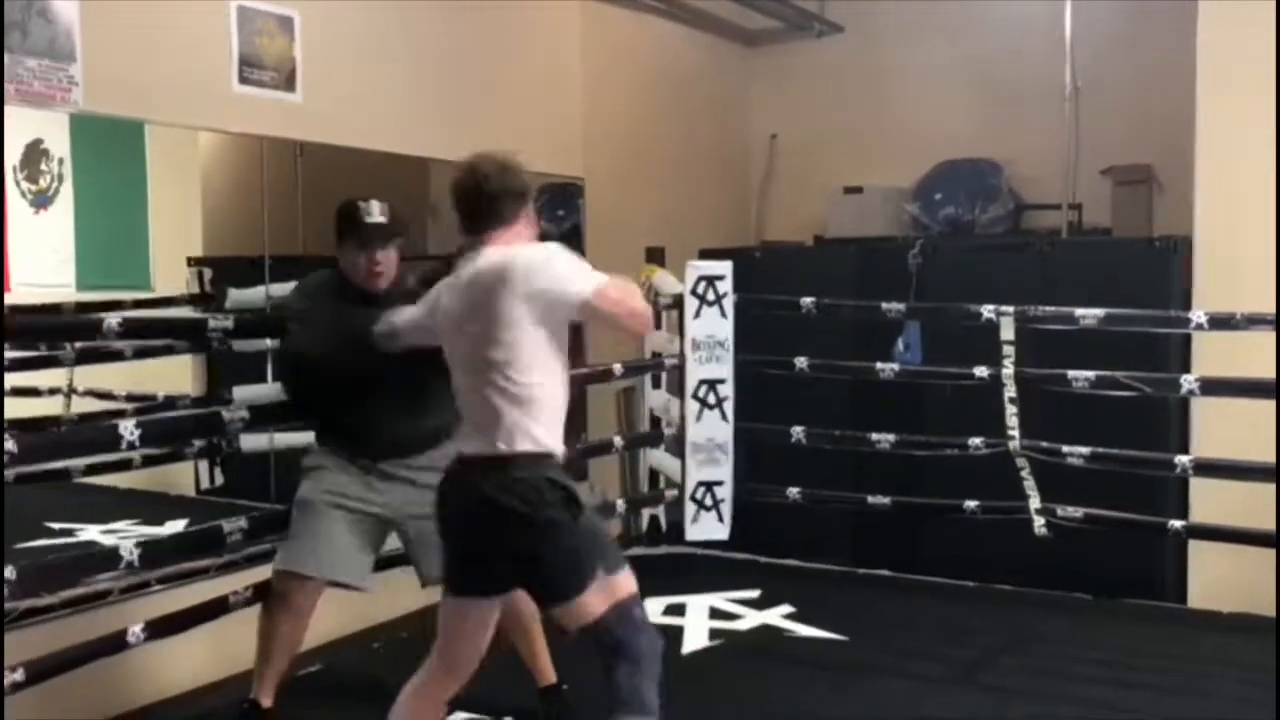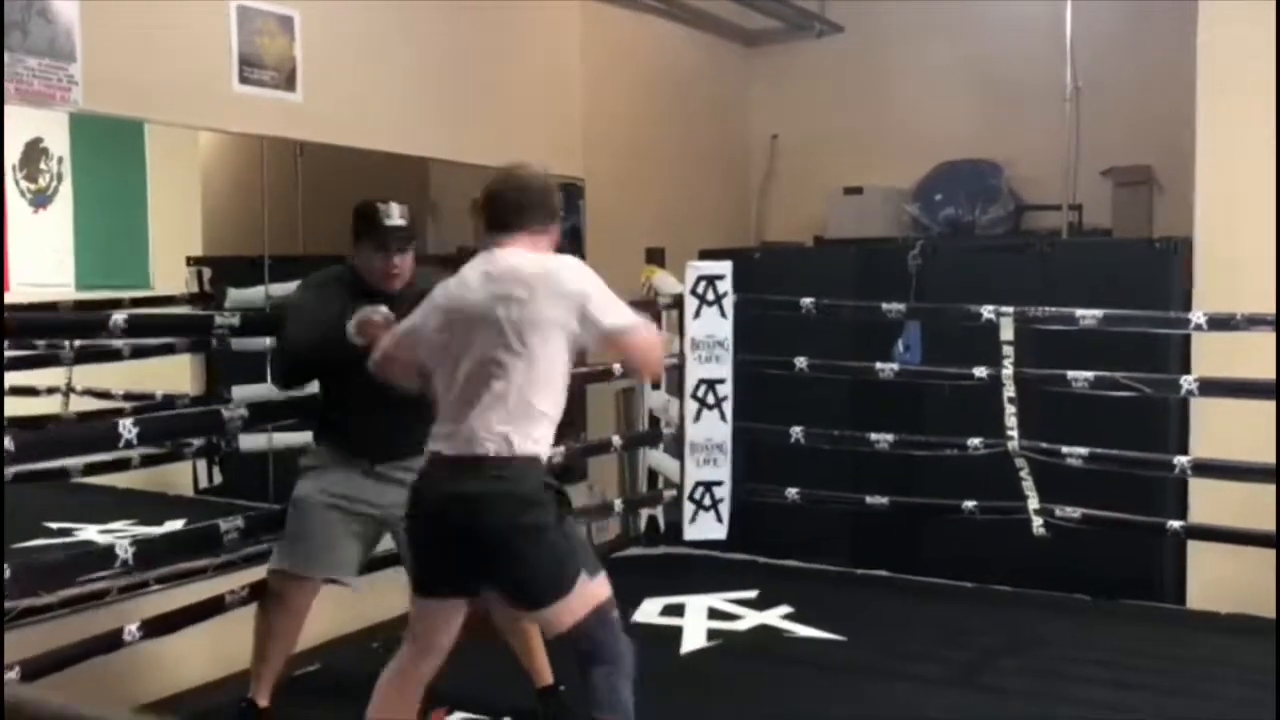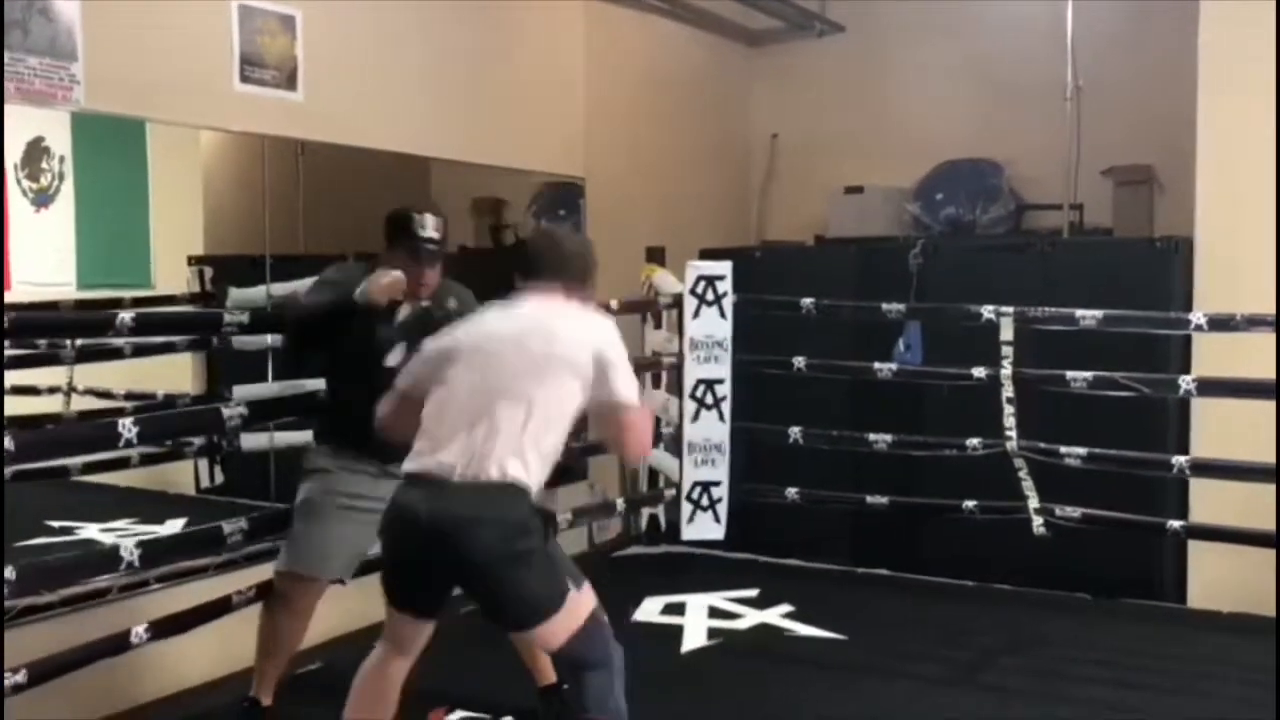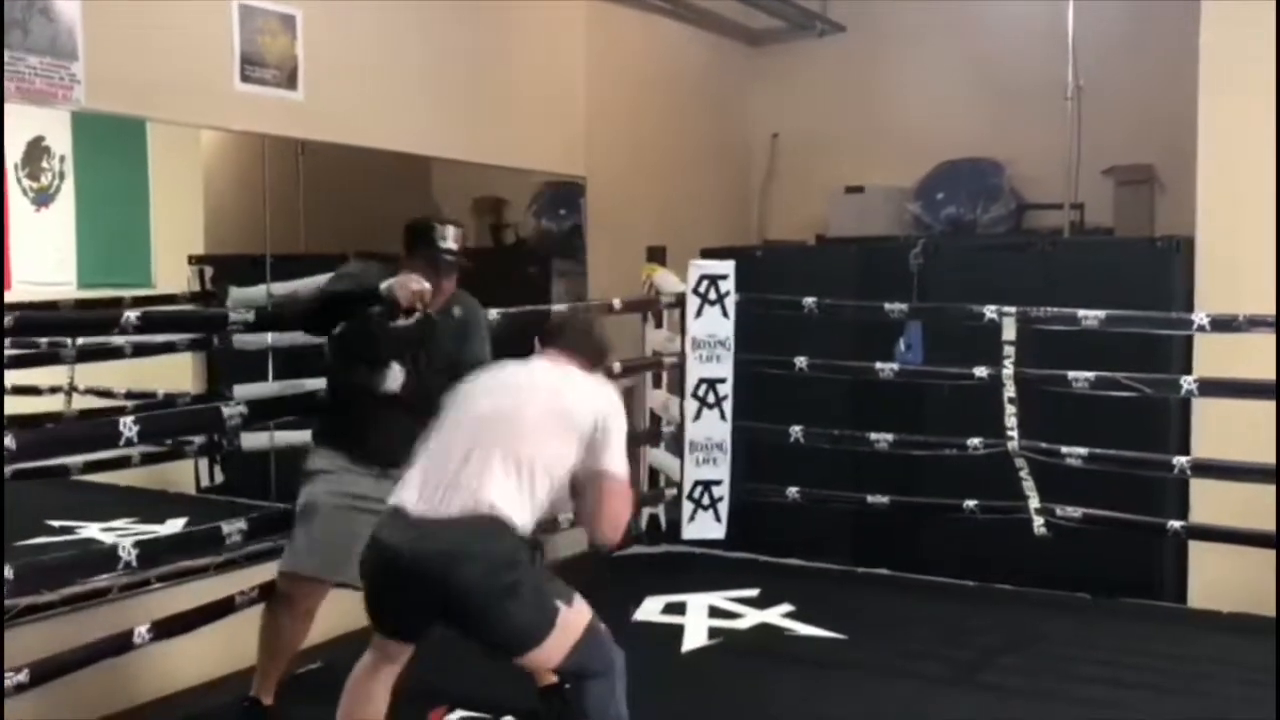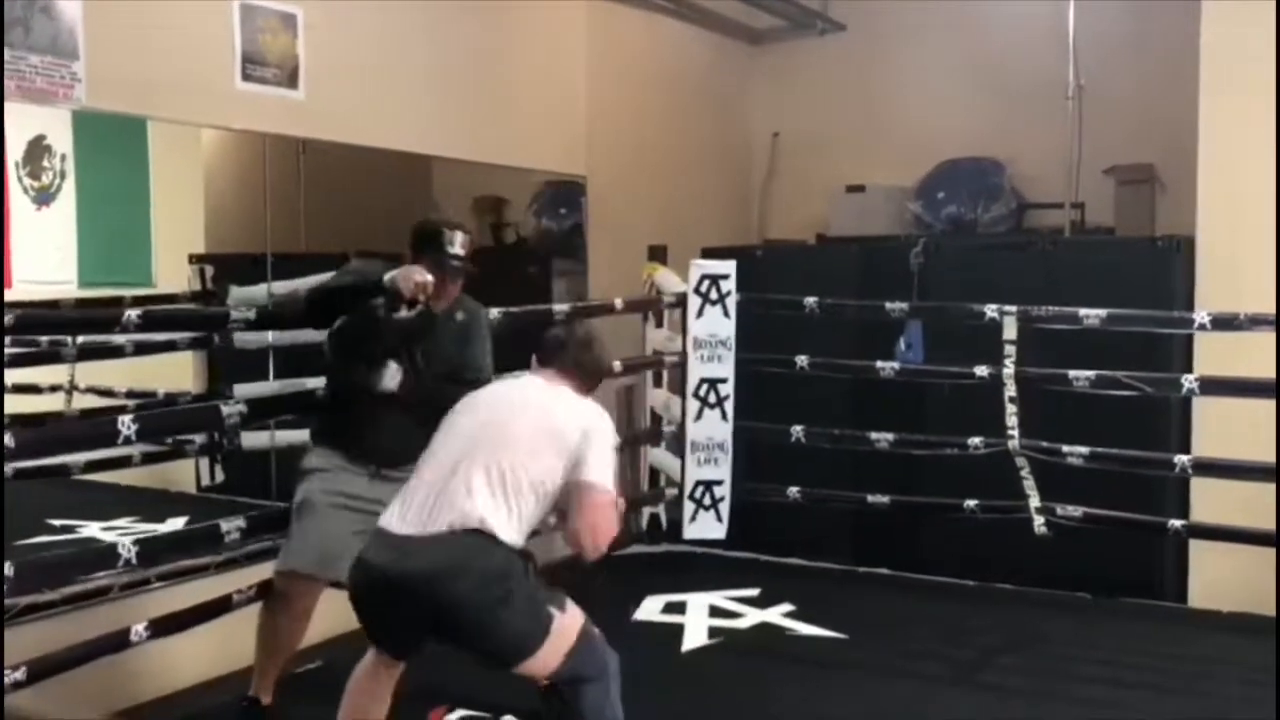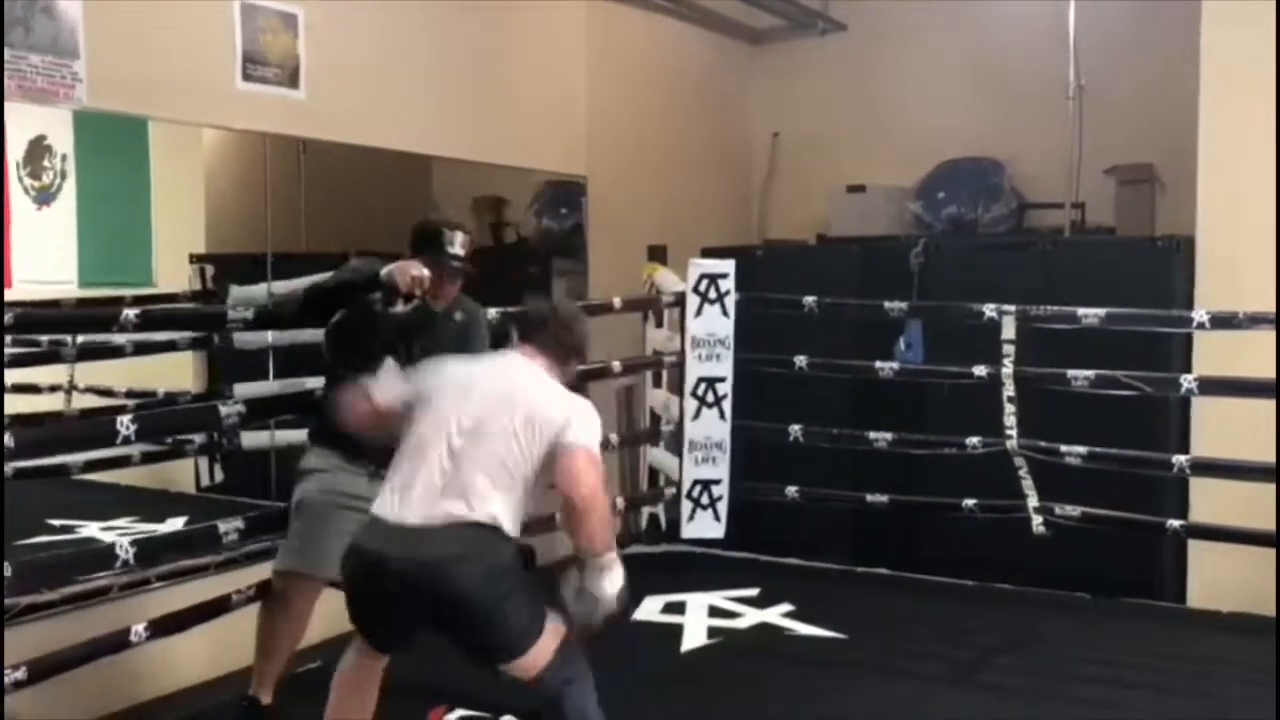
dt=0.1s
person 1, frame 1
left shoulder: (430, 293)
right shoulder: (315, 296)
right elbow: (298, 376)
right wrist: (370, 341)
left hip: (433, 462)
right hip: (346, 464)
right knee: (292, 584)
person 1, frame 2
right shoulder: (323, 294)
right elbow: (287, 371)
right wrist: (347, 337)
left hip: (430, 464)
right hip: (342, 466)
right knee: (290, 582)
person 1, frame 3
left shoulder: (458, 302)
right shoulder: (346, 282)
right elbow: (298, 329)
right wrist: (361, 299)
right hip: (349, 463)
right knee: (296, 583)
person 1, frame 4
left shoulder: (467, 315)
right shoulder: (366, 283)
right elbow: (313, 316)
left wrist: (415, 366)
right wrist: (384, 291)
right hip: (349, 466)
right knee: (299, 585)
person 1, frame 5
left shoulder: (468, 319)
right shoulder: (368, 282)
left elbow: (471, 400)
right elbow: (317, 304)
left wrist: (409, 387)
right wrist: (387, 282)
right hip: (345, 464)
right knee: (295, 584)
person 1, frame 6
left shoulder: (468, 319)
right shoulder: (362, 287)
right elbow: (311, 305)
right wrist: (379, 277)
right hip: (343, 460)
right knee: (295, 582)
person 2, frame 1
left shoulder: (448, 295)
right shoulder: (527, 266)
left elbow: (396, 330)
right elbow: (635, 315)
left wrist: (388, 326)
left hip: (469, 492)
right hip: (525, 488)
left knee: (449, 661)
right knee: (631, 643)
person 2, frame 2
left shoulder: (449, 293)
right shoulder: (560, 275)
left elbow: (385, 364)
right elbow: (650, 356)
left hip: (438, 488)
right hip: (507, 489)
left knee: (422, 650)
right knee: (604, 650)
person 2, frame 3
left shoulder: (461, 332)
right shoulder: (590, 330)
left elbow: (390, 421)
right elbow: (635, 446)
right wrist: (591, 390)
left hip: (413, 512)
right hip: (493, 517)
left knee: (395, 646)
right knee: (595, 656)
person 2, frame 4
left shoulder: (481, 381)
right shoulder: (599, 397)
right elbow: (610, 526)
right wrist: (587, 480)
left hip: (394, 546)
right hip: (479, 556)
left knee: (383, 655)
right knee: (599, 663)
person 2, frame 5
left shoulder: (480, 398)
right shoulder: (587, 416)
right elbow: (591, 539)
right wrist: (569, 499)
left hip: (383, 563)
right hip: (469, 569)
left knee: (382, 661)
right knee: (592, 667)
person 2, frame 6
left shoulder: (441, 372)
right shoulder: (569, 407)
left elbow: (355, 414)
right elbow: (583, 493)
right wrist: (600, 565)
left hip: (383, 554)
right hip: (474, 561)
left knee: (365, 657)
right knee: (565, 682)
